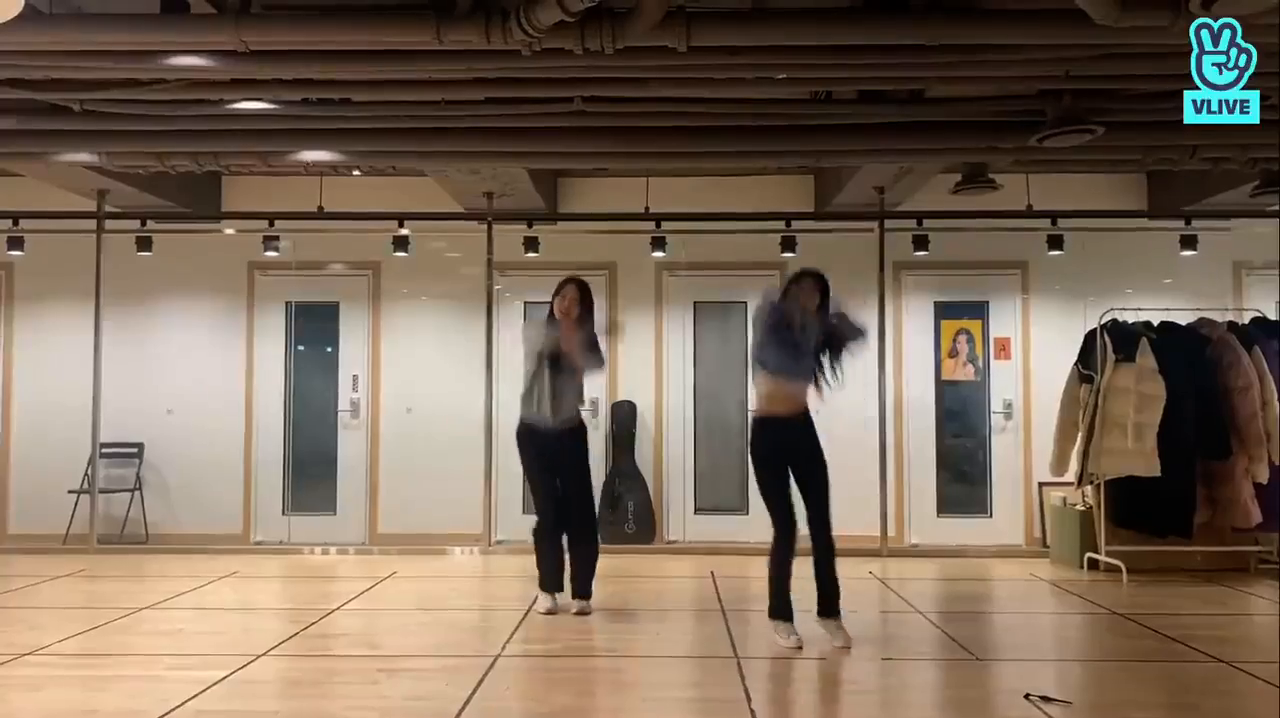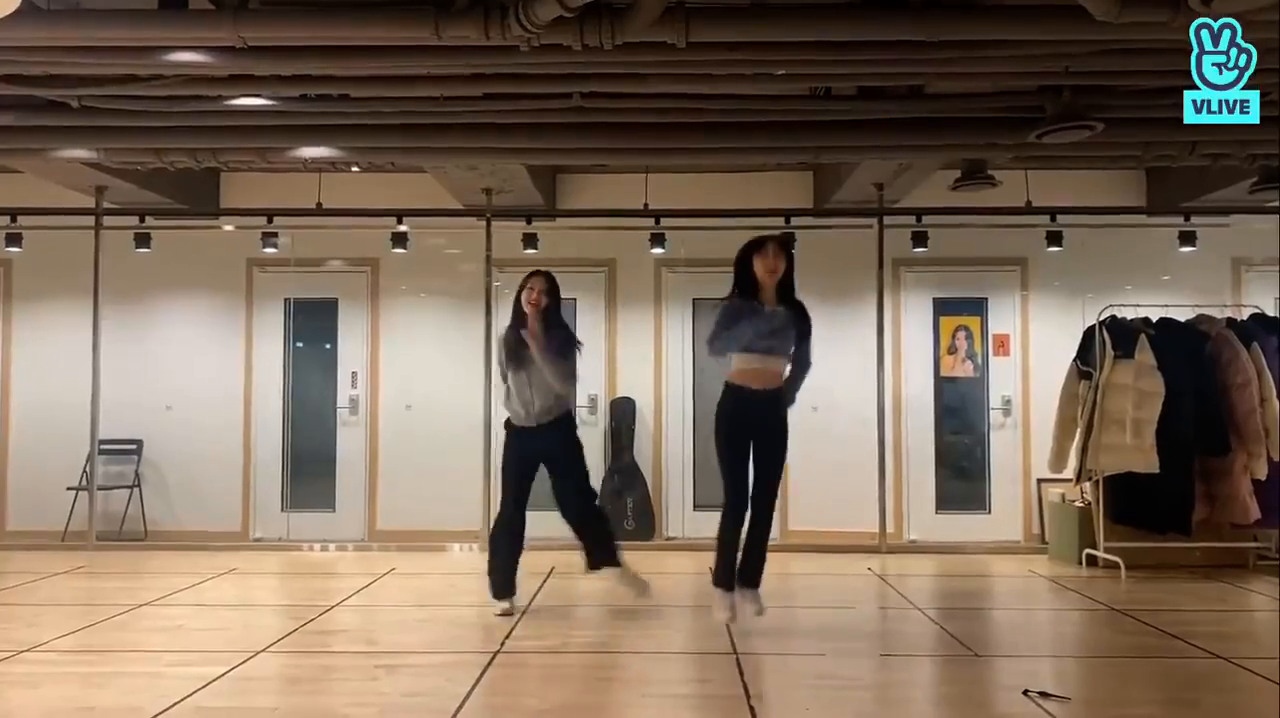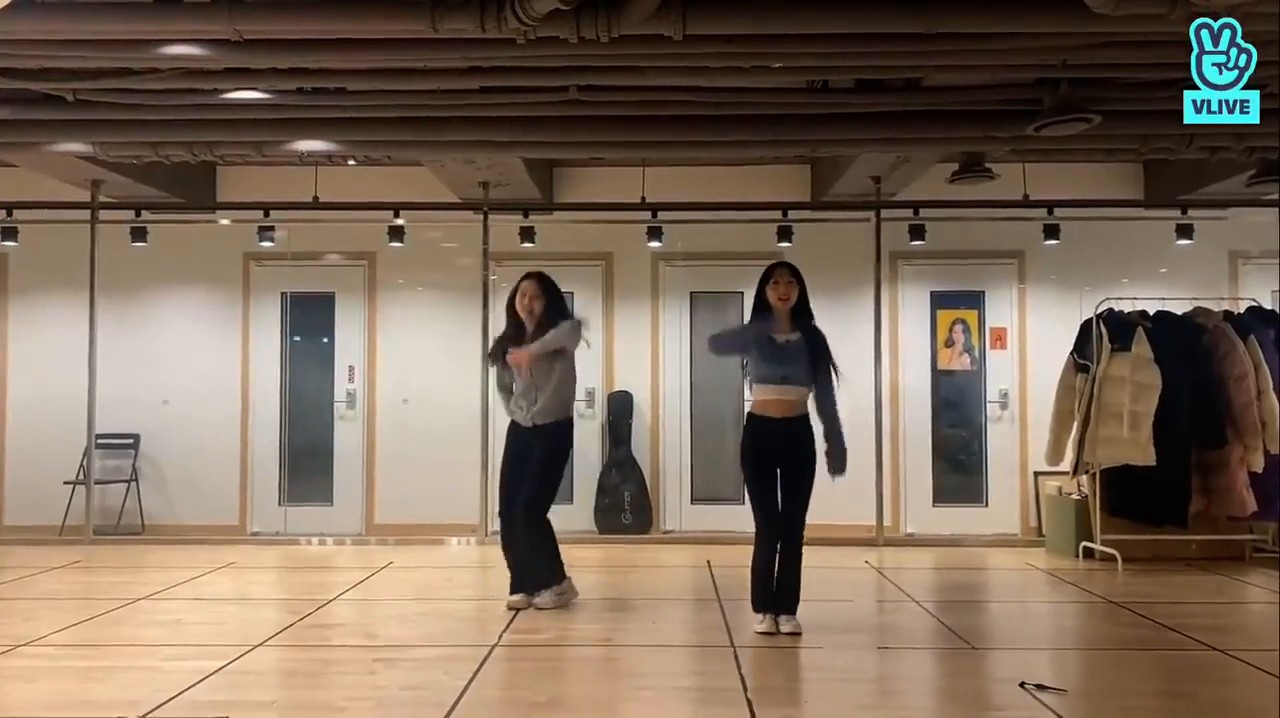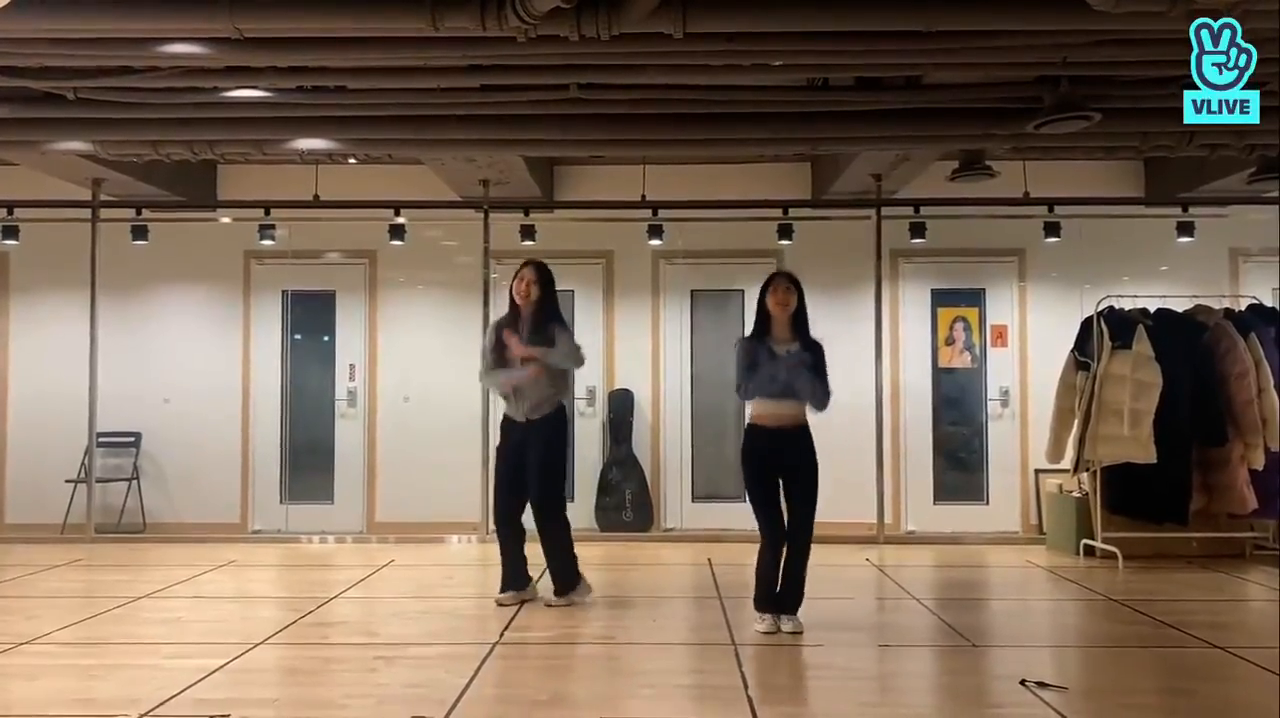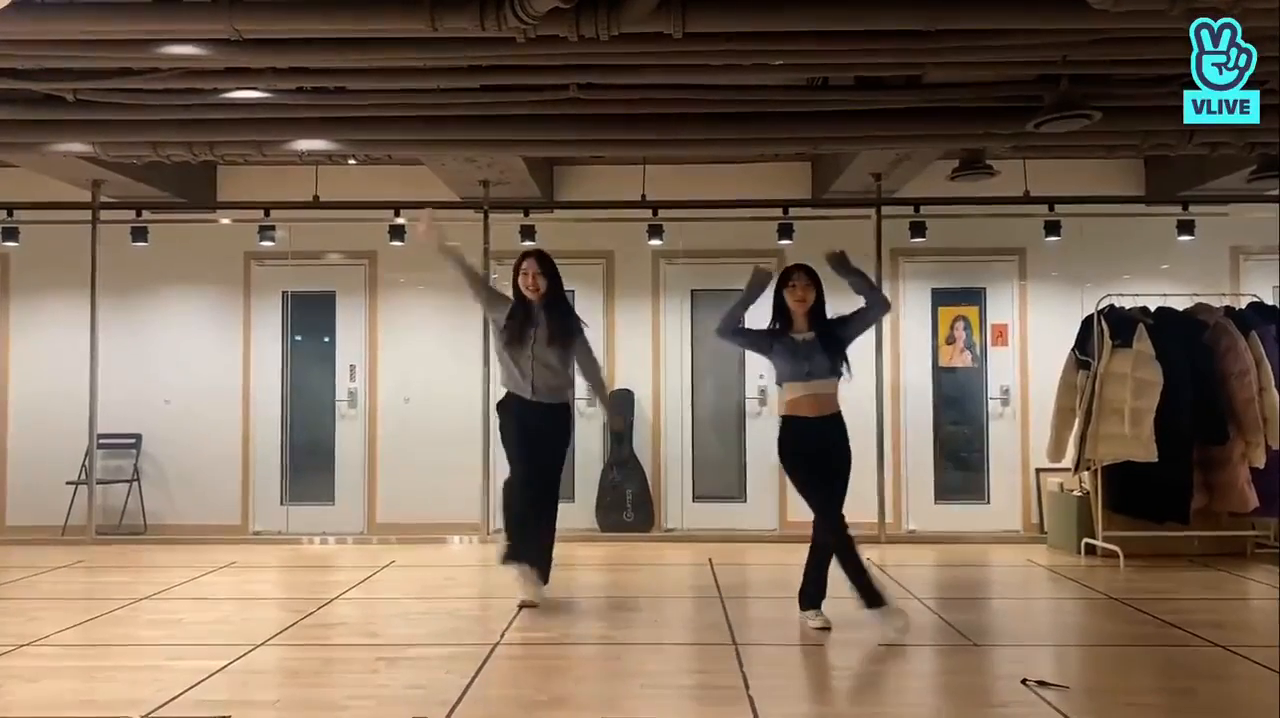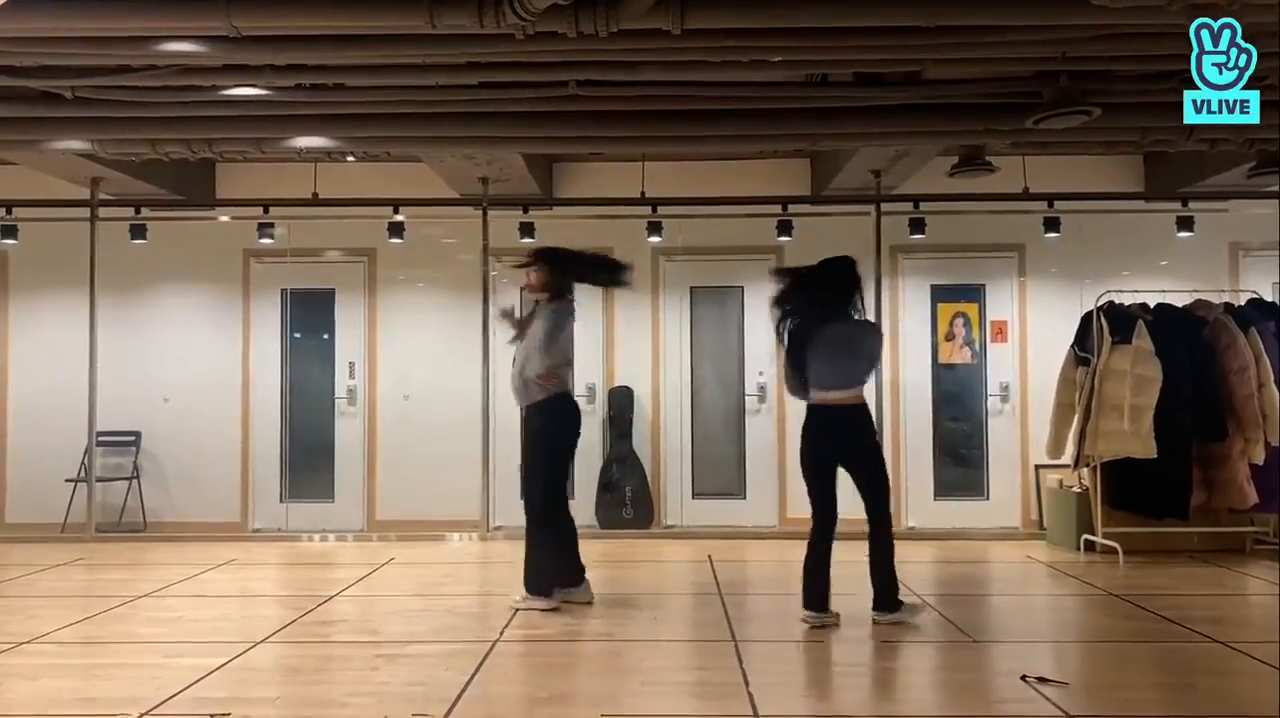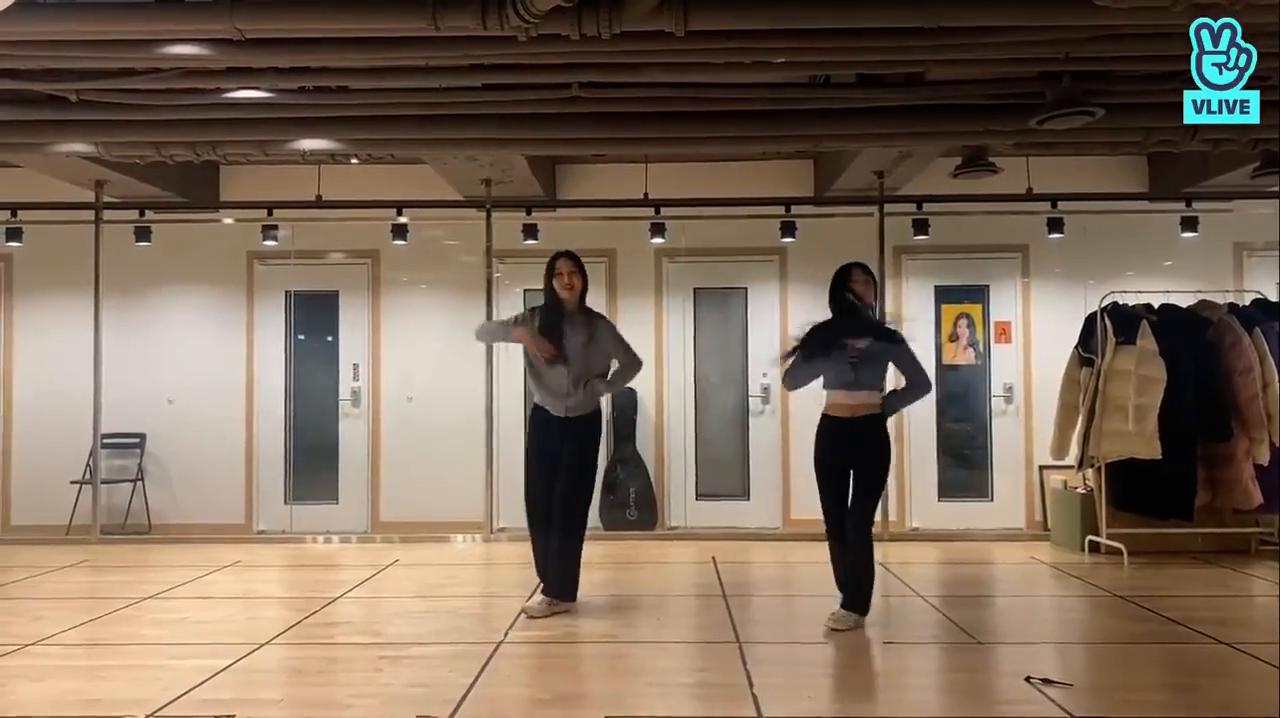
dt=0.7s
person 1, frame 1
left shoulder: (818, 339)
right shoulder: (770, 327)
left elbow: (854, 334)
right elbow: (771, 310)
left wrist: (834, 323)
left hip: (803, 434)
right hip: (768, 439)
left knee: (822, 526)
right knee: (785, 528)
left ankle: (830, 613)
right ankle: (780, 617)
person 1, frame 2
left shoulder: (794, 313)
right shoulder: (736, 306)
left elbow: (802, 361)
right elbow: (716, 345)
left wrist: (790, 389)
right wrist: (751, 329)
left hip: (772, 408)
right hip: (736, 405)
left knee: (765, 501)
right knee: (736, 499)
left ankle: (748, 582)
right ankle: (723, 584)
person 1, frame 3
left shoulder: (812, 338)
right shoulder: (751, 337)
left elbow: (824, 396)
right elbow: (716, 345)
left wrist: (835, 444)
right wrist: (757, 330)
left hip: (798, 435)
right hip: (759, 433)
left knee: (793, 527)
right knee: (767, 526)
left ankle: (786, 609)
right ankle: (764, 609)
person 1, frame 4
left shoulder: (812, 349)
right shoulder: (752, 344)
left elbow: (820, 401)
right elbow: (742, 389)
left wrist: (806, 382)
right wrist: (781, 369)
left hip: (798, 443)
right hip: (759, 442)
left knee: (800, 533)
right knee: (772, 534)
left ankle: (787, 608)
right ankle: (765, 607)
person 1, frame 5
left shoulder: (835, 332)
right shoulder: (772, 340)
left elbow: (879, 305)
right elbow: (725, 331)
left wrist: (846, 272)
right wrist: (752, 292)
left hip: (833, 432)
right hip: (795, 435)
left knee: (828, 521)
right knee: (832, 520)
left ankle: (811, 603)
right ankle: (874, 601)
person 1, frame 6
left shoulder: (806, 331)
right shoulder: (866, 332)
left elbow: (797, 386)
left hip: (821, 428)
right hip: (857, 427)
left knee: (823, 520)
right knee: (879, 517)
left ankle: (816, 604)
right ankle: (887, 603)
person 1, frame 7
left shoulder: (888, 340)
right shoulder: (824, 338)
left elbow: (921, 383)
right elbow: (789, 381)
left wrist: (887, 406)
right wrist: (822, 360)
left hip: (871, 435)
right hip: (831, 433)
left knee: (860, 523)
right knee: (835, 524)
left ankle: (852, 606)
right ankle: (853, 598)
person 2, frame 1
left shoulder: (583, 343)
right shoulder: (536, 333)
left elbow: (593, 363)
right elbow: (549, 336)
left wrist: (577, 344)
right wrist: (567, 334)
left hip: (570, 435)
right hip: (534, 434)
left knee: (582, 517)
right knee: (549, 514)
left ankle: (581, 593)
right ankle: (548, 589)
person 2, frame 2
left shoulder: (559, 337)
right shoulder: (509, 340)
left elbow: (566, 382)
left wrist: (540, 345)
right wrist: (518, 409)
left hip: (557, 429)
right hip: (519, 431)
left knee: (580, 502)
right knee: (511, 510)
left ankle: (611, 563)
right ankle: (503, 591)
person 2, frame 3
left shoulder: (560, 336)
right shoulder: (508, 341)
left elbow: (572, 331)
left wrist: (533, 351)
right wrist: (516, 414)
left hip: (553, 431)
right hip: (520, 431)
left knee: (529, 508)
right knee: (510, 511)
left ankle: (557, 583)
right ankle: (527, 586)
person 2, frame 4
left shoulder: (552, 326)
right shoulder: (500, 329)
left elbow: (575, 359)
right elbow: (487, 375)
left wrist: (530, 352)
right wrist: (520, 374)
left hip: (548, 423)
right hip: (513, 424)
left knee: (545, 502)
right knee: (505, 505)
left ankle: (571, 583)
right ankle: (517, 584)
person 2, frame 5
left shoulder: (566, 320)
right shoulder: (504, 312)
left elbow: (588, 363)
right elbow: (474, 281)
right wrist: (444, 248)
left hip: (556, 414)
right hip: (517, 409)
left knee: (545, 497)
right knee: (524, 481)
left ankle: (534, 578)
right ankle: (522, 561)
person 2, frame 6
left shoulder: (551, 312)
right shoulder: (547, 310)
left elbow: (539, 353)
right elbow: (527, 333)
left wrist: (532, 376)
right wrist: (516, 322)
left hip: (549, 413)
right hip: (554, 411)
left knee: (539, 501)
right knee: (551, 500)
left ankle: (541, 588)
right ankle: (572, 583)
person 2, frame 7
left shoulder: (598, 326)
right shoulder: (534, 320)
left elbow: (631, 363)
right elbow: (481, 332)
left wrist: (602, 388)
right wrist: (520, 335)
left hip: (583, 424)
right hip: (543, 421)
left knee: (569, 507)
right knee: (538, 506)
left ankle: (558, 592)
right ankle: (556, 586)
